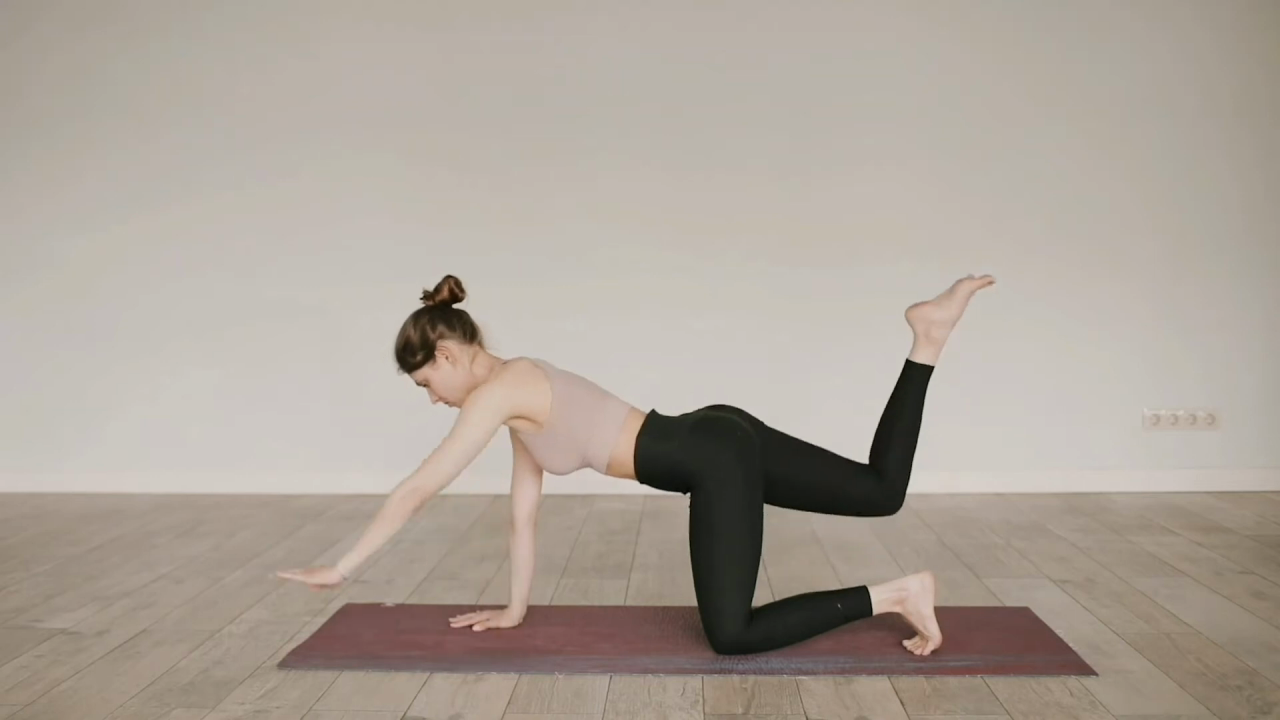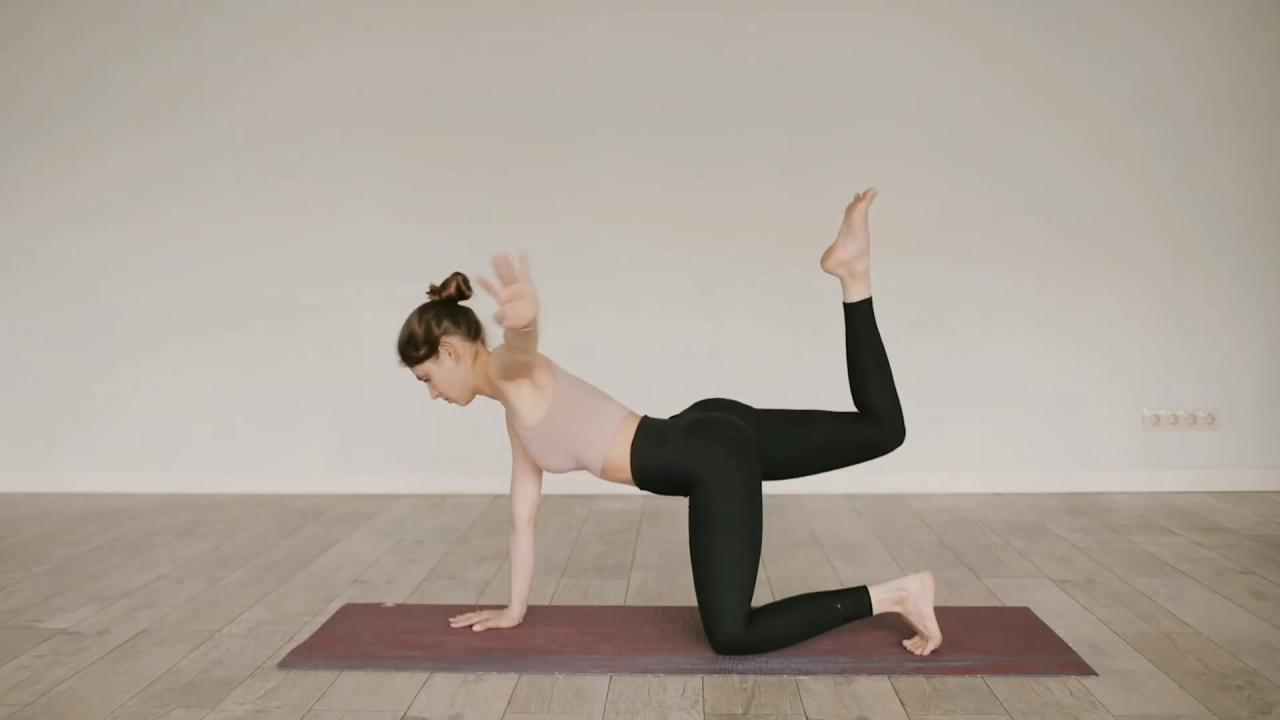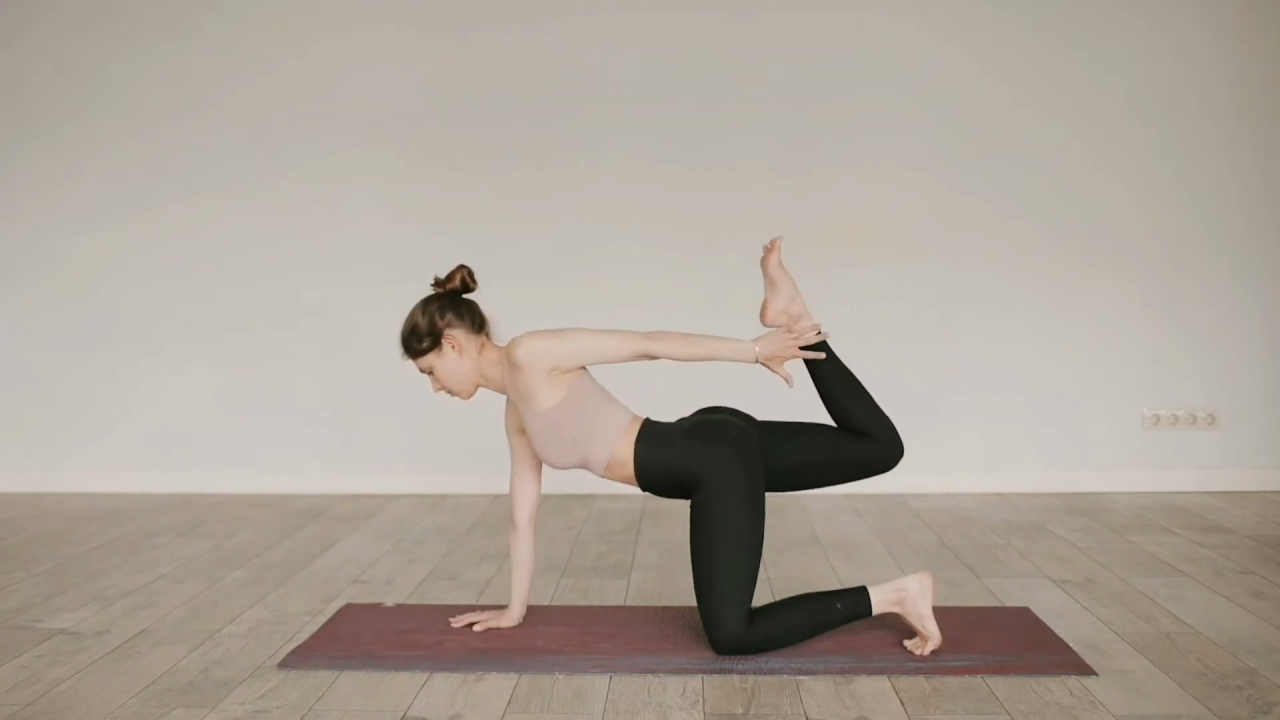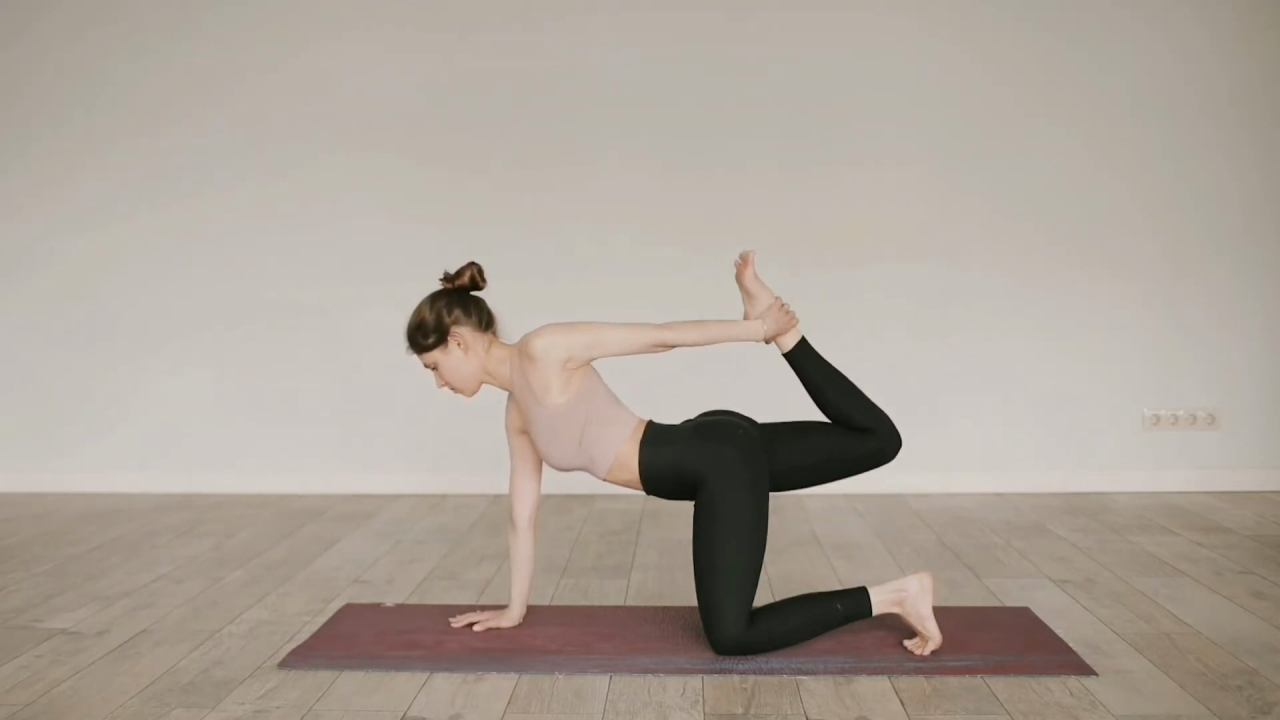
dt=0.7s
person 1, frame 1
left shoulder: (500, 390)
right shoulder: (523, 394)
left elbow: (426, 482)
right elbow: (524, 513)
left wrist: (344, 565)
right wrist: (516, 608)
left hip: (715, 461)
right hip: (720, 445)
left knee: (732, 635)
right knee: (881, 492)
left ankle: (890, 597)
right ankle: (925, 337)
person 1, frame 2
left shoulder: (513, 374)
right shoulder: (517, 414)
left elbow: (519, 354)
right elbow: (523, 515)
left wrist: (520, 322)
right wrist: (513, 609)
left hip: (713, 458)
right hip: (715, 439)
left knee: (731, 636)
right knee: (882, 430)
left ankle: (893, 596)
right ankle: (851, 276)
person 1, frame 3
left shoulder: (530, 355)
right shoulder: (517, 411)
left elbow: (648, 344)
right elbow: (523, 514)
left wrist: (754, 351)
right wrist: (514, 608)
left hip: (717, 457)
right hip: (709, 454)
left knee: (732, 636)
left ankle: (890, 596)
person 1, frame 4
left shoulder: (543, 350)
right shoulder: (517, 411)
left elbow: (660, 335)
right elbow: (522, 517)
left wrist: (754, 329)
right wrist: (514, 609)
left hip: (721, 459)
right hip: (713, 458)
left knee: (731, 637)
left ankle: (891, 597)
